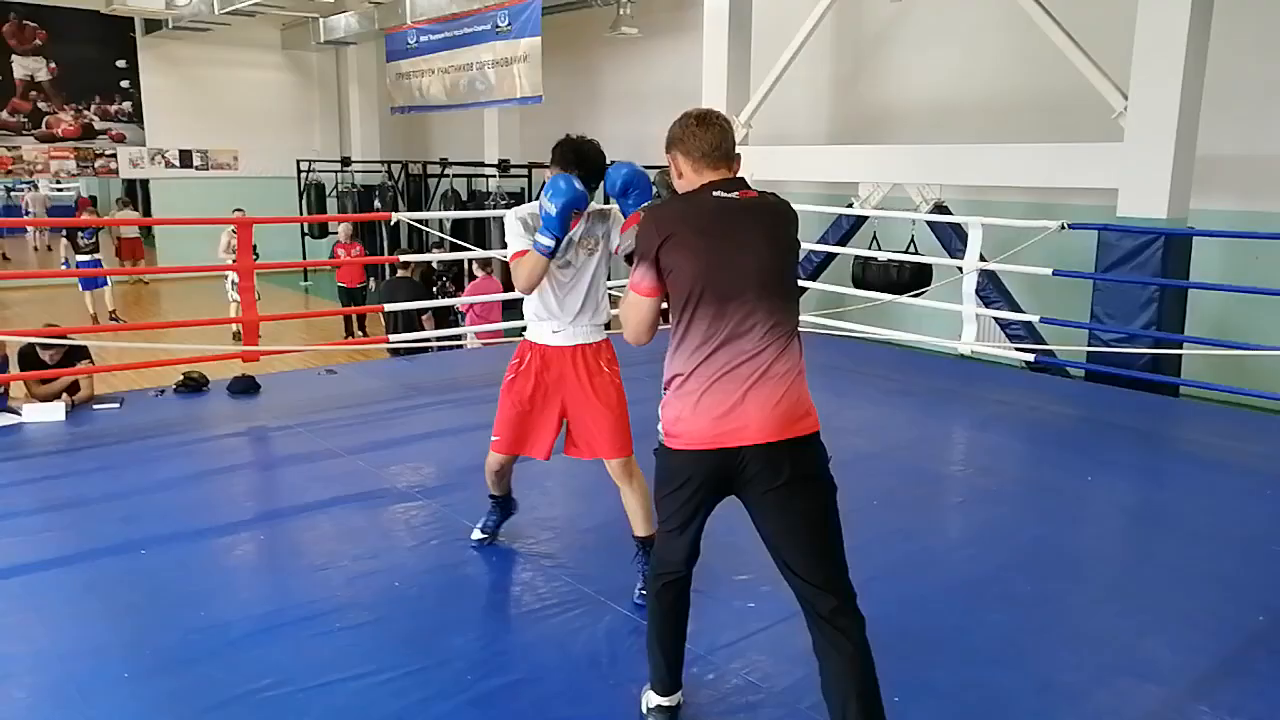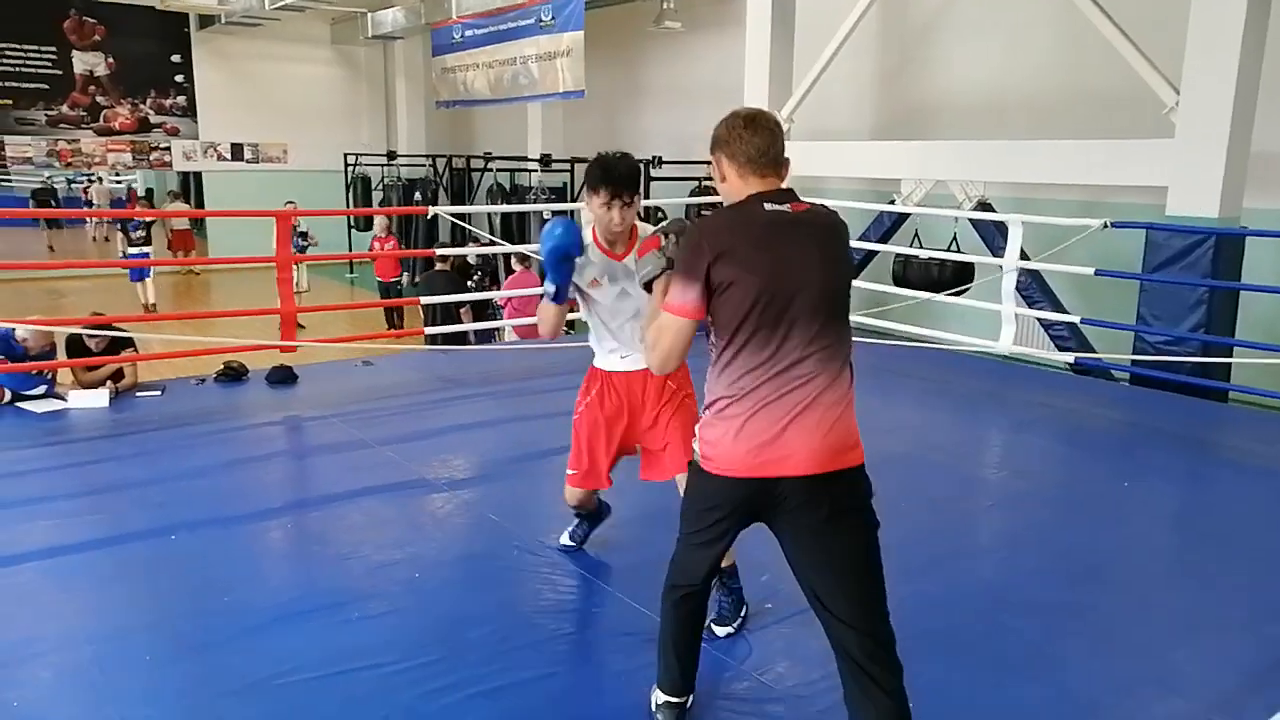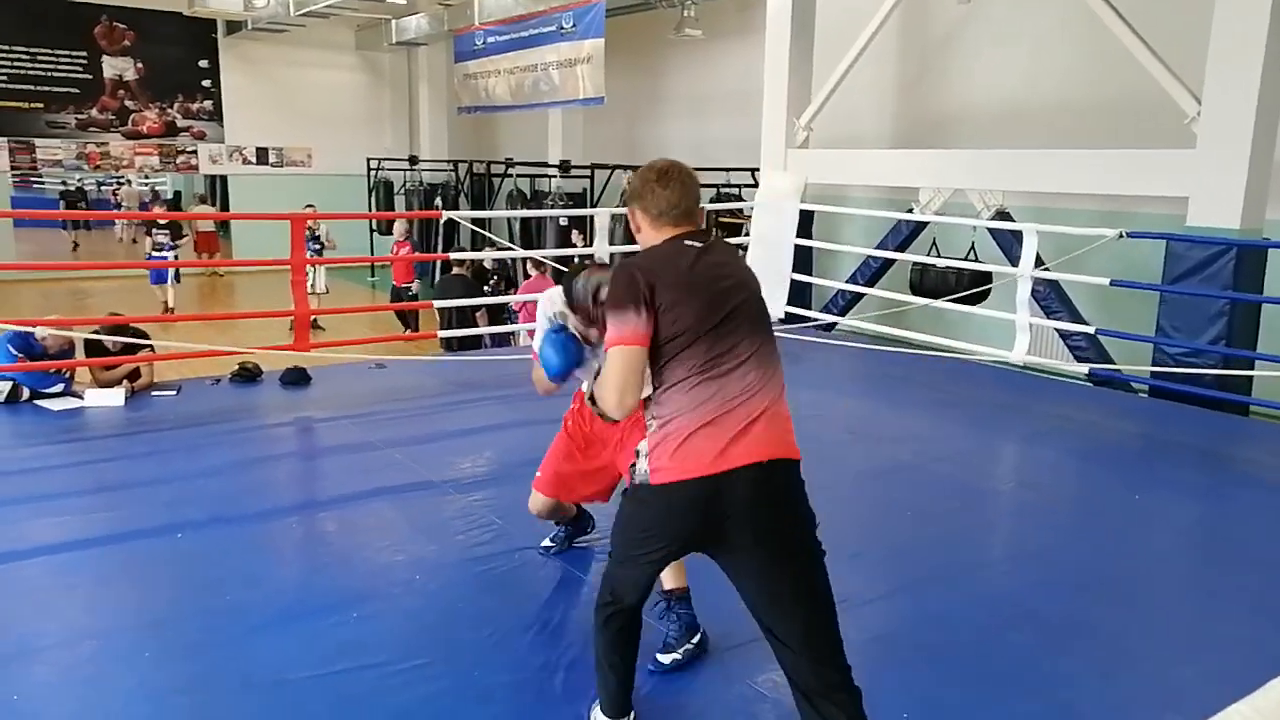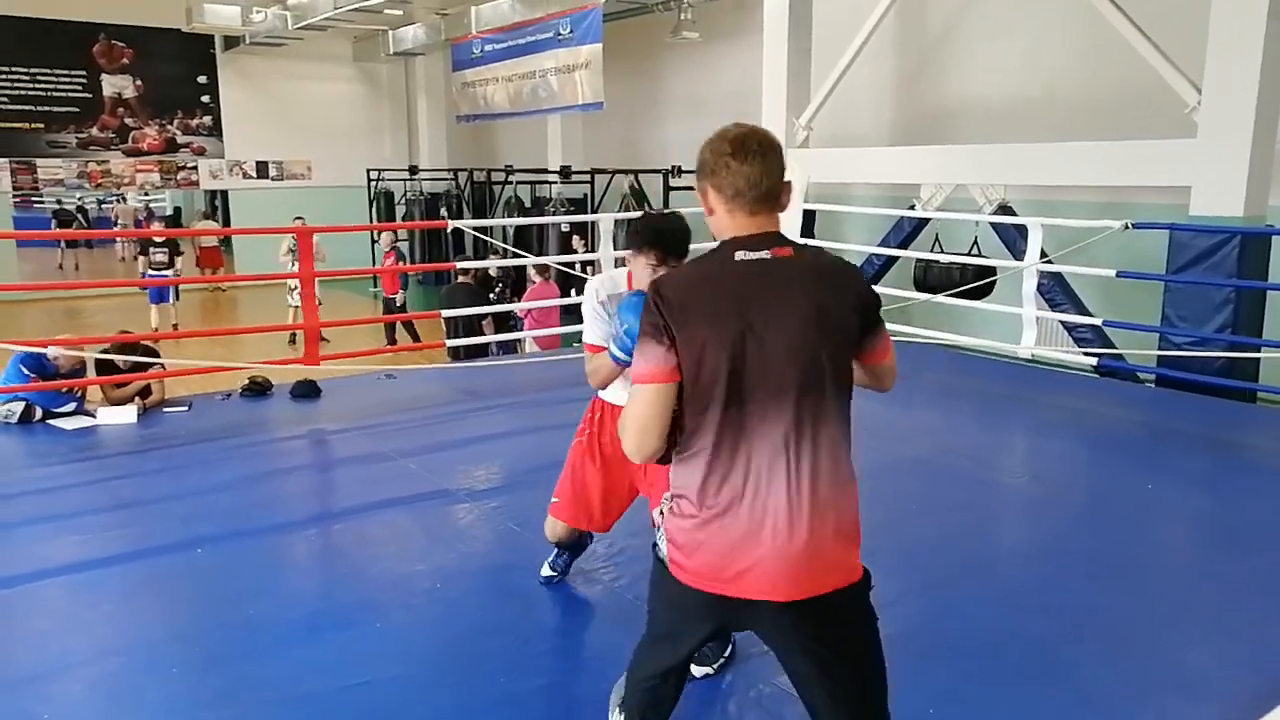
dt=0.5s
person 1, frame 1
left shoulder: (662, 222)
right shoulder: (780, 215)
left elbow: (635, 331)
left hip: (691, 434)
right hip: (781, 434)
left knee: (670, 565)
right knee: (829, 601)
person 1, frame 2
left shoulder: (707, 239)
right shoulder: (831, 229)
left elbow: (662, 359)
left wrist: (663, 279)
left hip: (729, 458)
right hip: (826, 464)
left knee: (688, 576)
right knee: (867, 648)
person 1, frame 3
left shoulder: (633, 276)
right shoulder: (732, 262)
left elbow: (619, 399)
left wrist: (596, 385)
left hip: (673, 478)
right hip: (766, 473)
left knee: (617, 596)
person 1, frame 4
left shoulder: (672, 297)
right shoulder: (841, 281)
left elbow: (642, 445)
right elbow: (882, 378)
left hip: (697, 556)
right hip: (816, 569)
left knee: (660, 658)
person 2, frame 1
left shoulder: (607, 222)
right shoulder: (521, 219)
right elbow: (523, 282)
left wrist: (648, 205)
right wrist: (552, 227)
left hip: (589, 352)
right hip: (536, 352)
left knee: (619, 461)
right knee: (497, 459)
left ankle: (648, 555)
right ankle: (501, 505)
person 2, frame 2
right shoulder: (568, 251)
right elbow: (547, 332)
right wrist: (555, 281)
left hip: (661, 377)
right hip: (606, 380)
left knee: (692, 483)
right knee: (576, 492)
left ankle: (729, 587)
right ankle: (593, 512)
person 2, frame 3
right shoulder: (551, 306)
right elbow: (543, 385)
right wrist: (554, 365)
left hip: (640, 414)
right hip: (588, 411)
right knee: (541, 505)
left ankle: (682, 619)
right ankle: (576, 520)
person 2, frame 4
right shoulder: (603, 289)
right elbow: (596, 377)
right wrist: (624, 348)
right hip: (610, 416)
right knee: (557, 530)
left ankle: (713, 629)
right ankle: (573, 543)
